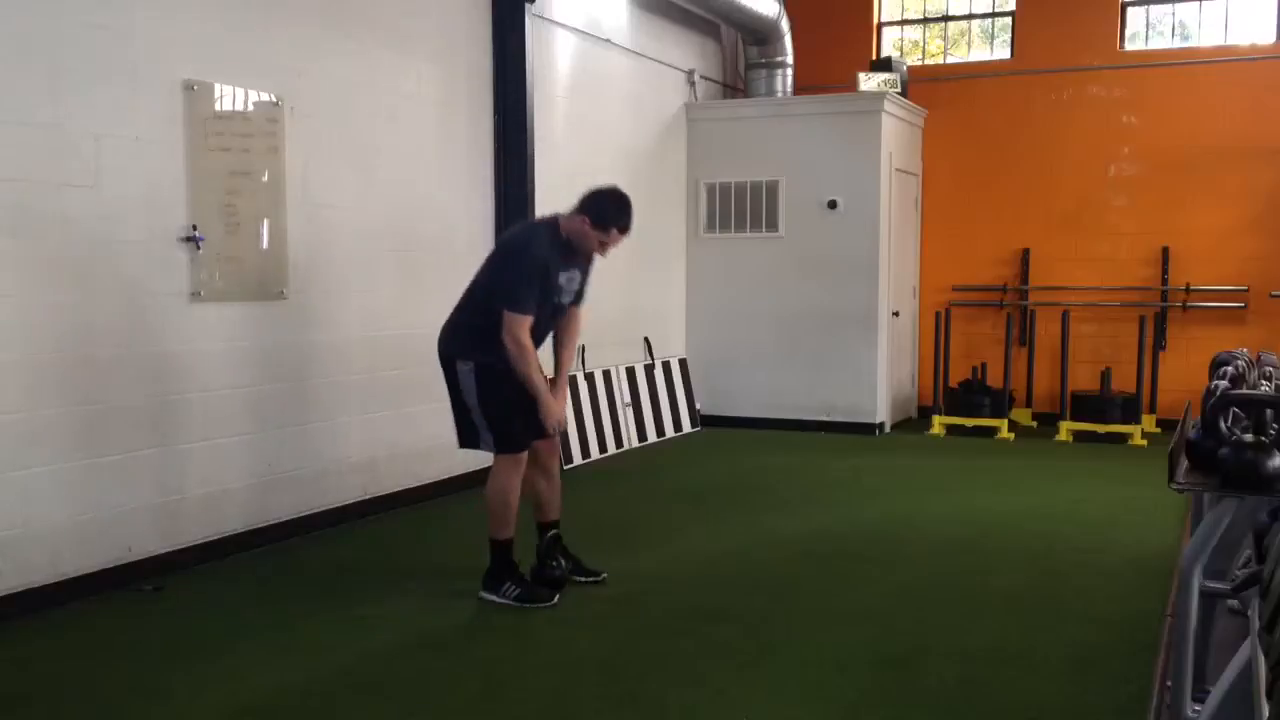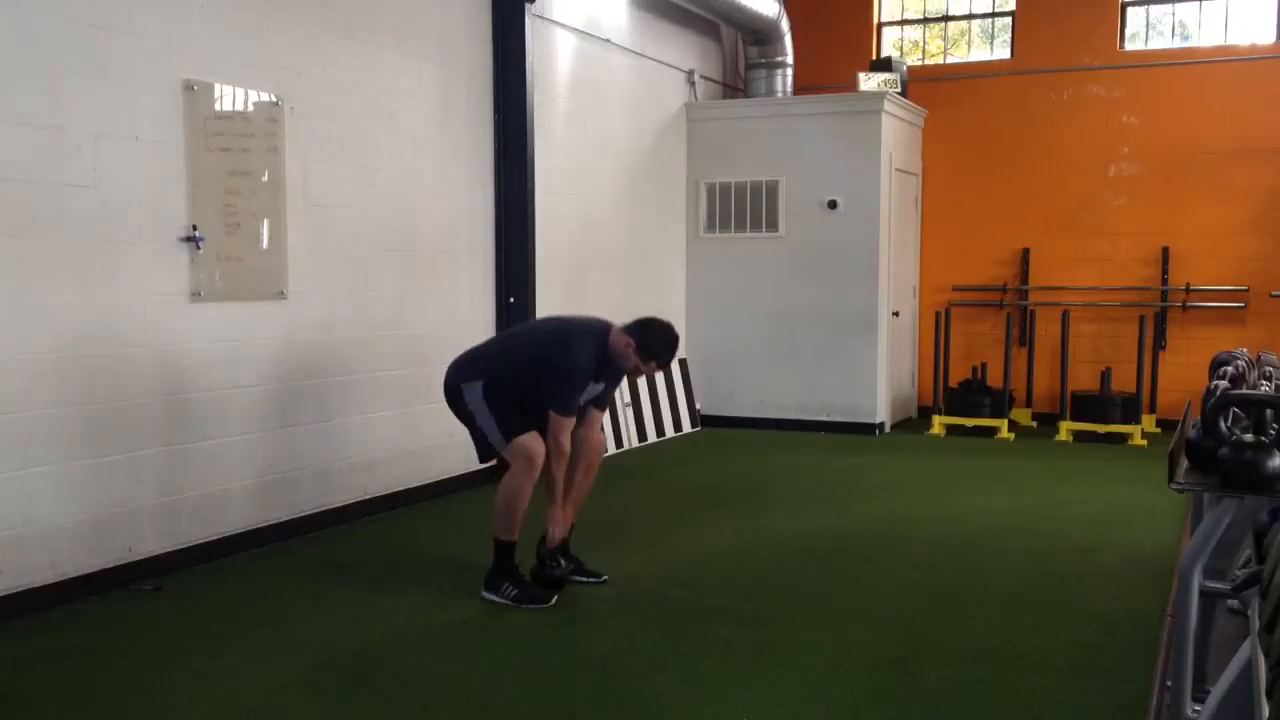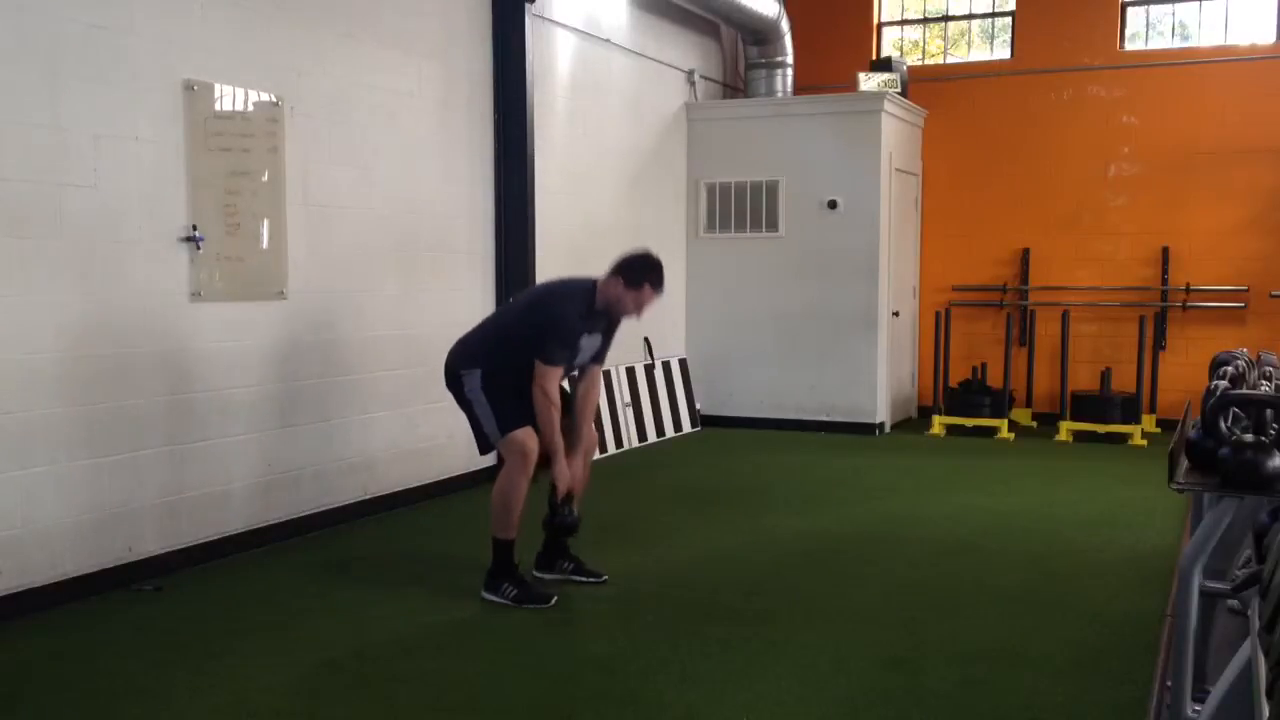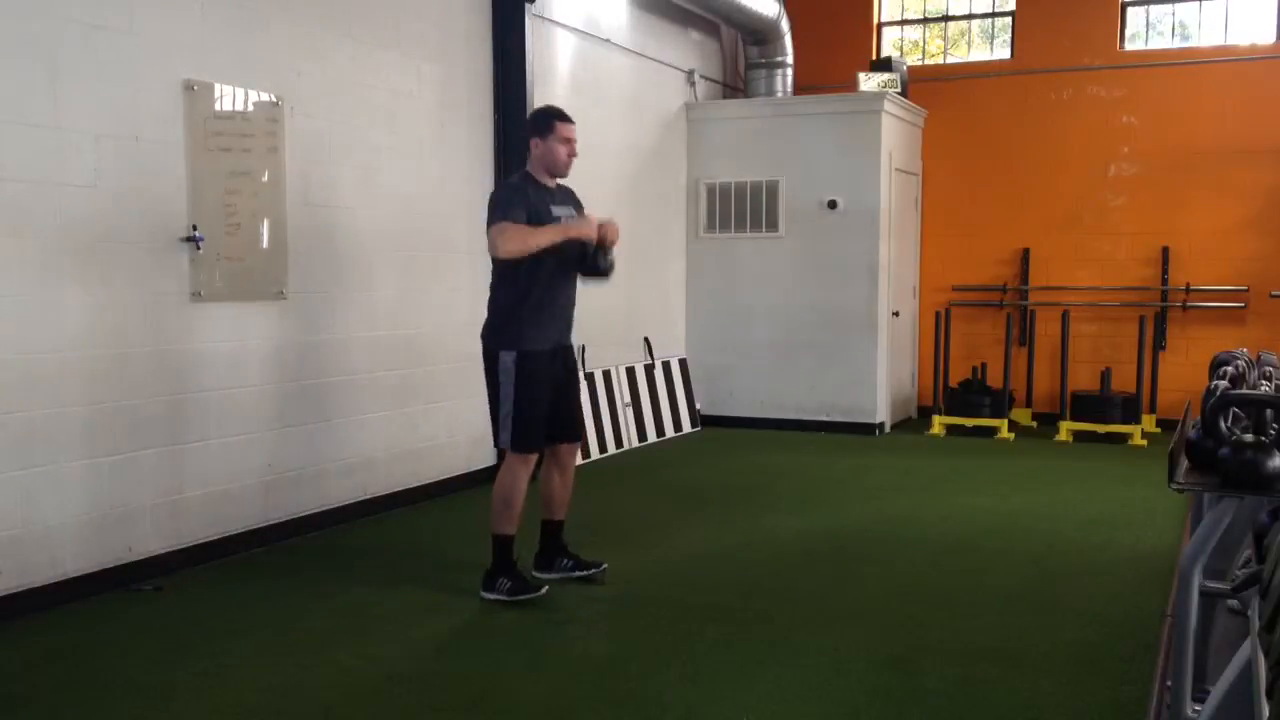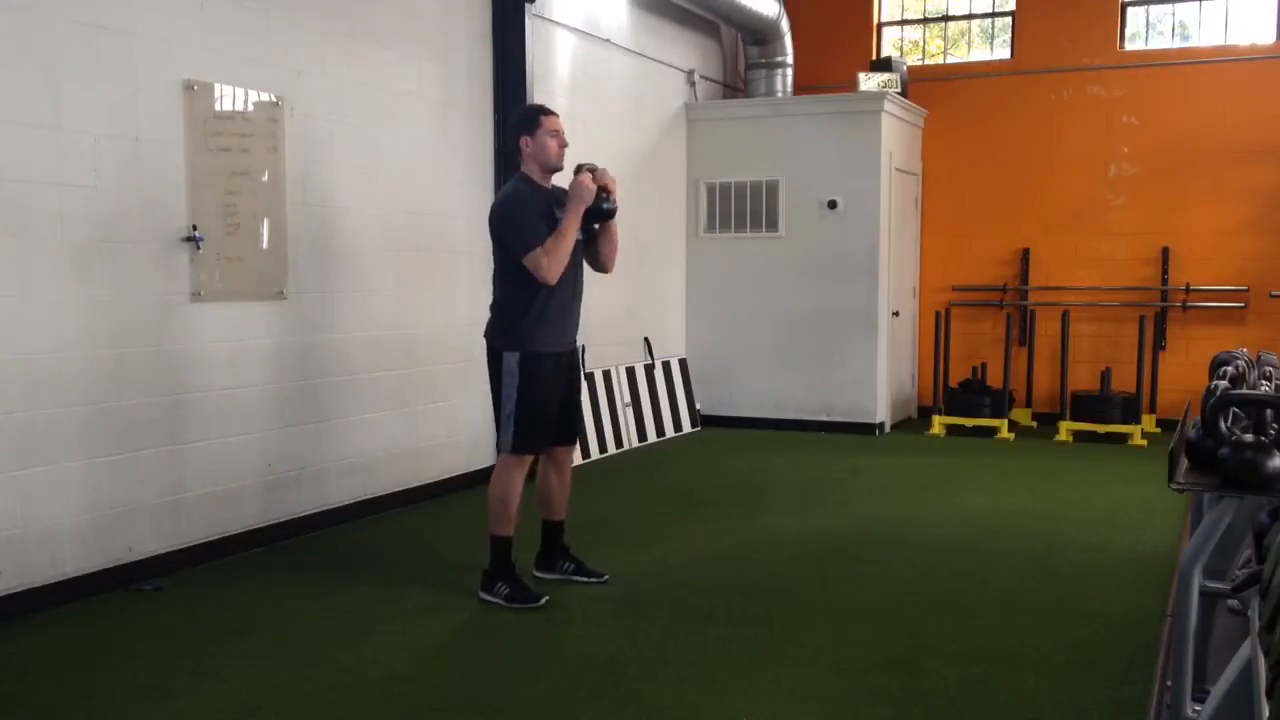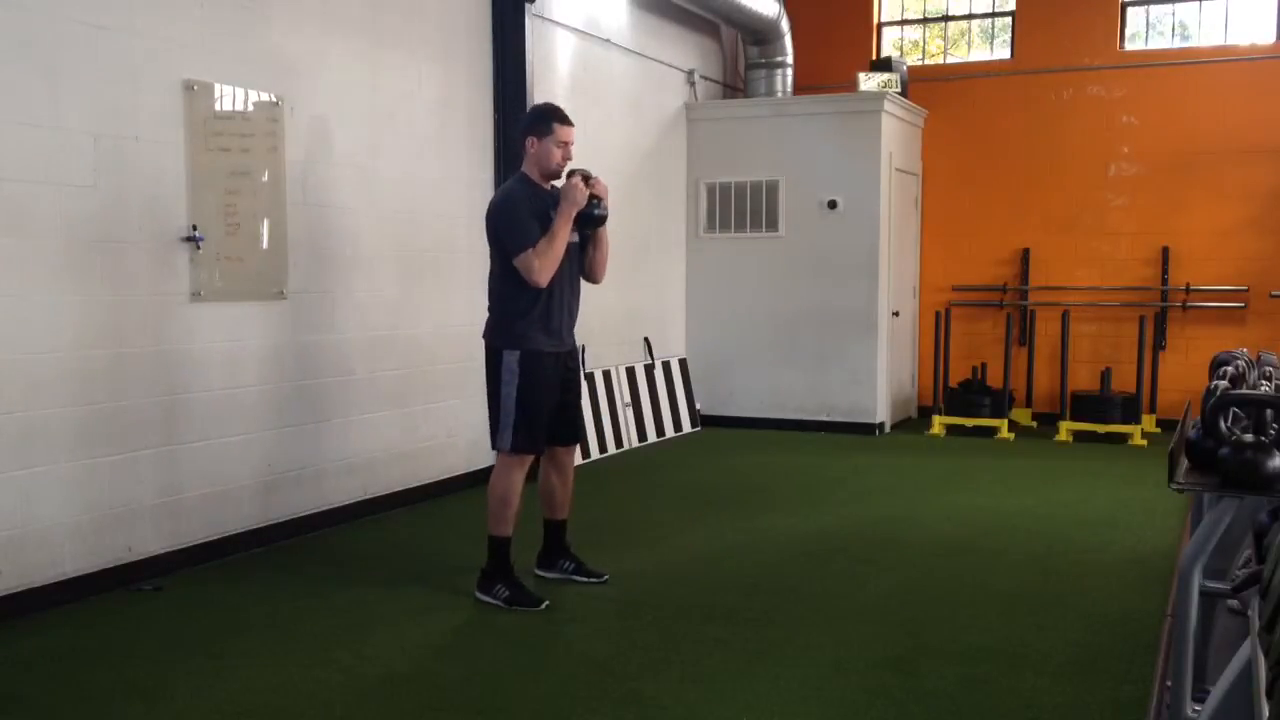
dt=0.5s
person 1, frame 1
left shoulder: (580, 253)
right shoulder: (530, 248)
left elbow: (569, 318)
right elbow: (514, 334)
left wrist: (560, 388)
right wrist: (544, 399)
left hip: (513, 353)
right hip: (475, 355)
left knee: (546, 447)
right knee: (513, 453)
left ankle: (551, 554)
right ankle: (499, 574)
person 1, frame 2
left shoulder: (613, 355)
right shoulder: (577, 353)
left elbow: (588, 429)
right elbow: (559, 439)
left wrist: (569, 505)
right wrist: (555, 507)
right hip: (476, 383)
left knee: (594, 447)
right knee: (531, 454)
left ankle: (557, 552)
right ankle: (501, 574)
person 1, frame 3
left shoulder: (607, 315)
right shoulder: (564, 309)
left elbow: (588, 383)
right elbow: (545, 393)
left wrist: (578, 447)
right wrist: (559, 462)
left hip: (523, 375)
right hip: (477, 368)
left knee: (587, 440)
right knee: (523, 450)
left ankle: (554, 553)
right ankle: (500, 575)
person 1, frame 4
left shoulder: (566, 196)
right shoulder: (512, 193)
left elbow: (586, 252)
right elbow: (502, 245)
left wrist: (601, 237)
right wrist: (569, 230)
left hip: (556, 345)
right hip: (516, 348)
left knee: (565, 450)
right knee: (523, 455)
left ankle: (552, 552)
right ankle: (500, 571)
person 1, frame 5
left shoulder: (565, 198)
right shoulder: (515, 201)
left elbow: (605, 262)
right elbow: (548, 269)
right wrist: (576, 207)
left hip: (561, 345)
right hip: (522, 348)
left knee: (560, 450)
right knee: (517, 454)
left ankle: (552, 553)
right ankle: (497, 574)
person 1, frame 6
left shoulder: (563, 200)
right shoulder: (513, 200)
left elbow: (594, 272)
right elbow: (538, 272)
right wrist: (567, 212)
left hip: (560, 346)
right hip: (520, 349)
left knee: (562, 450)
right knee: (517, 455)
left ankle: (554, 553)
right ankle: (495, 573)
